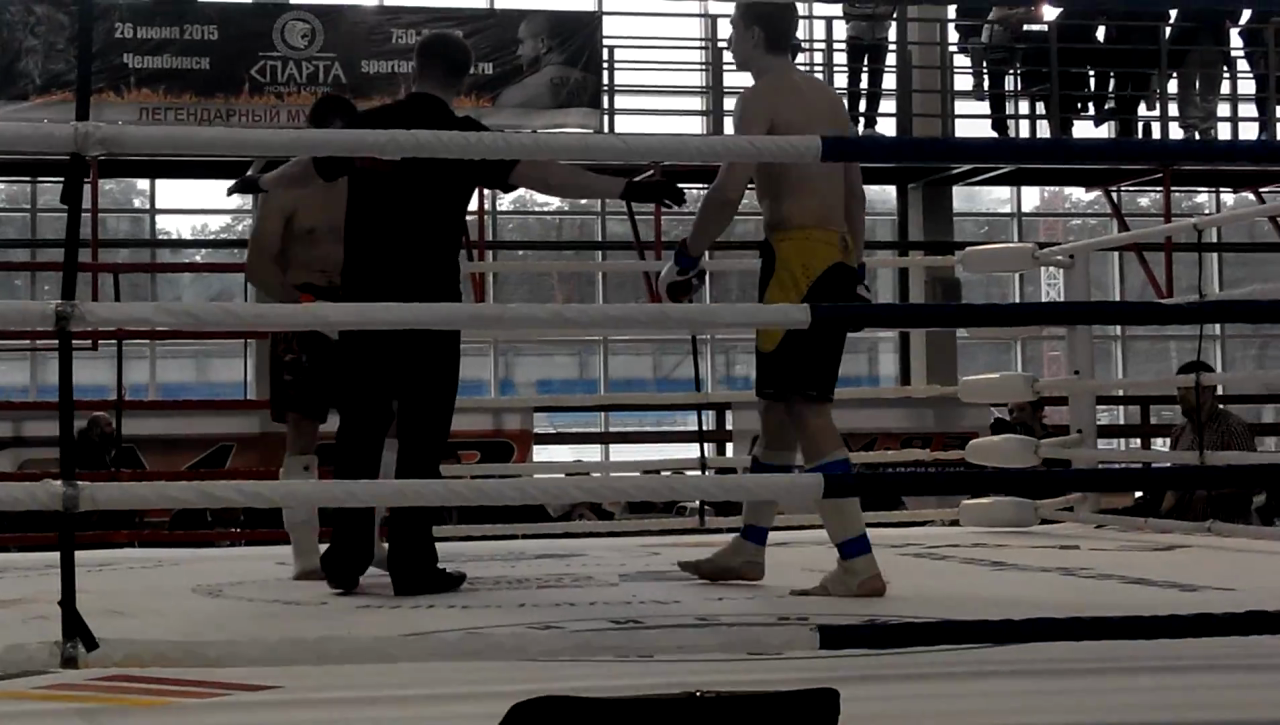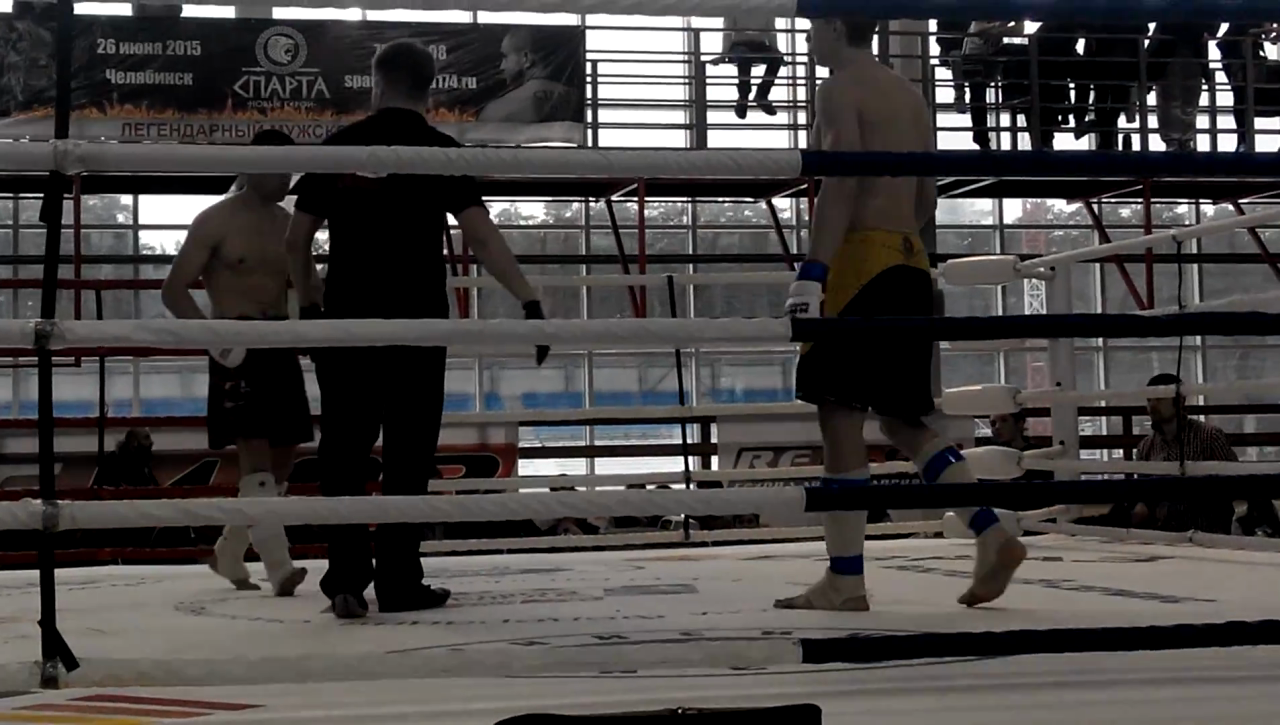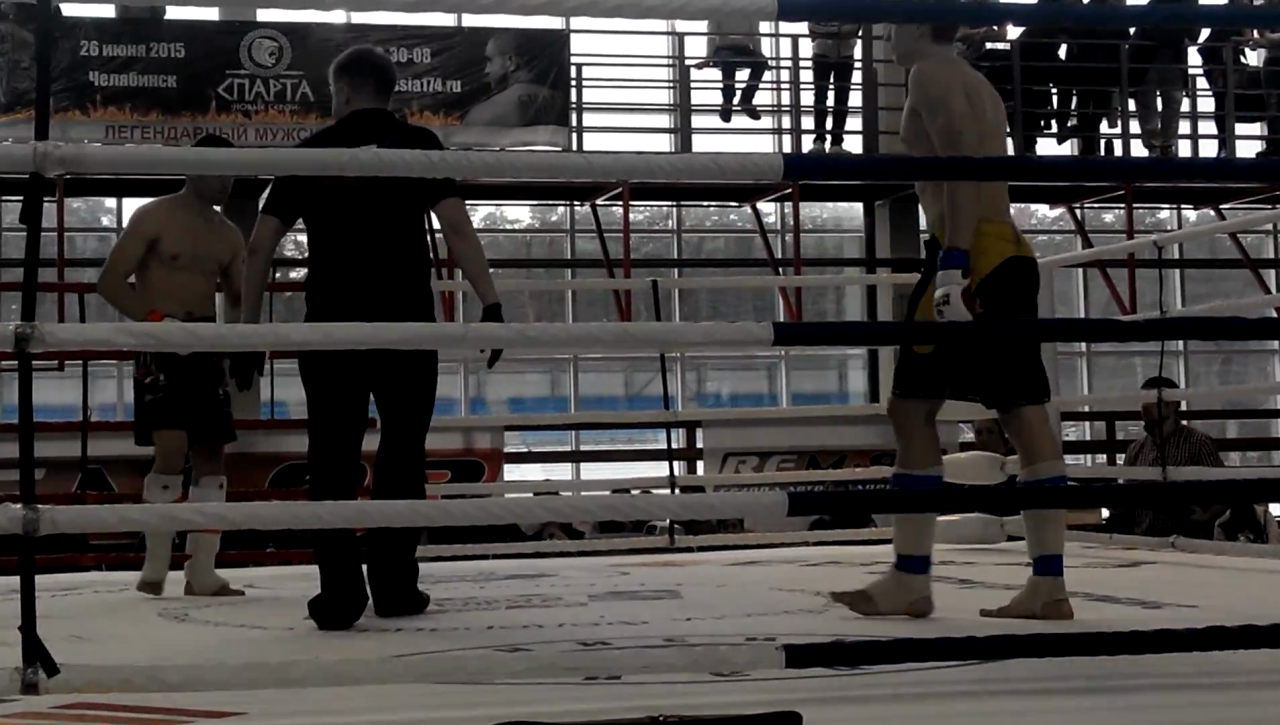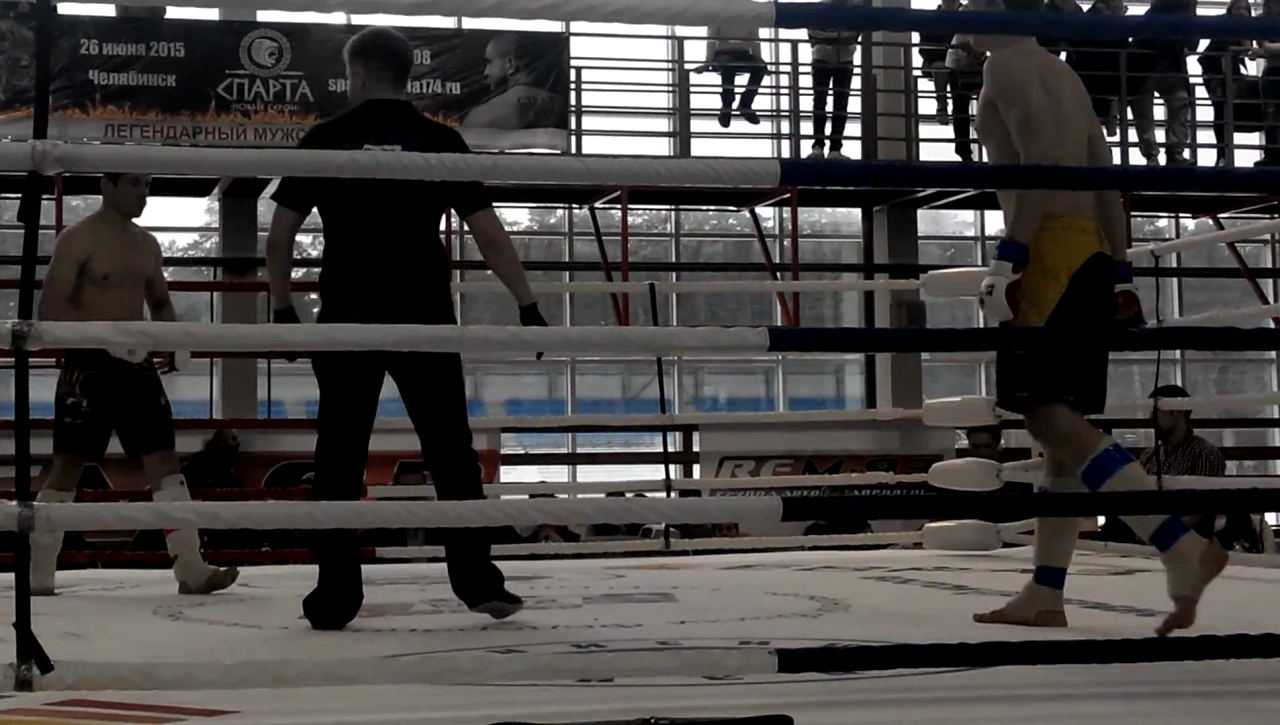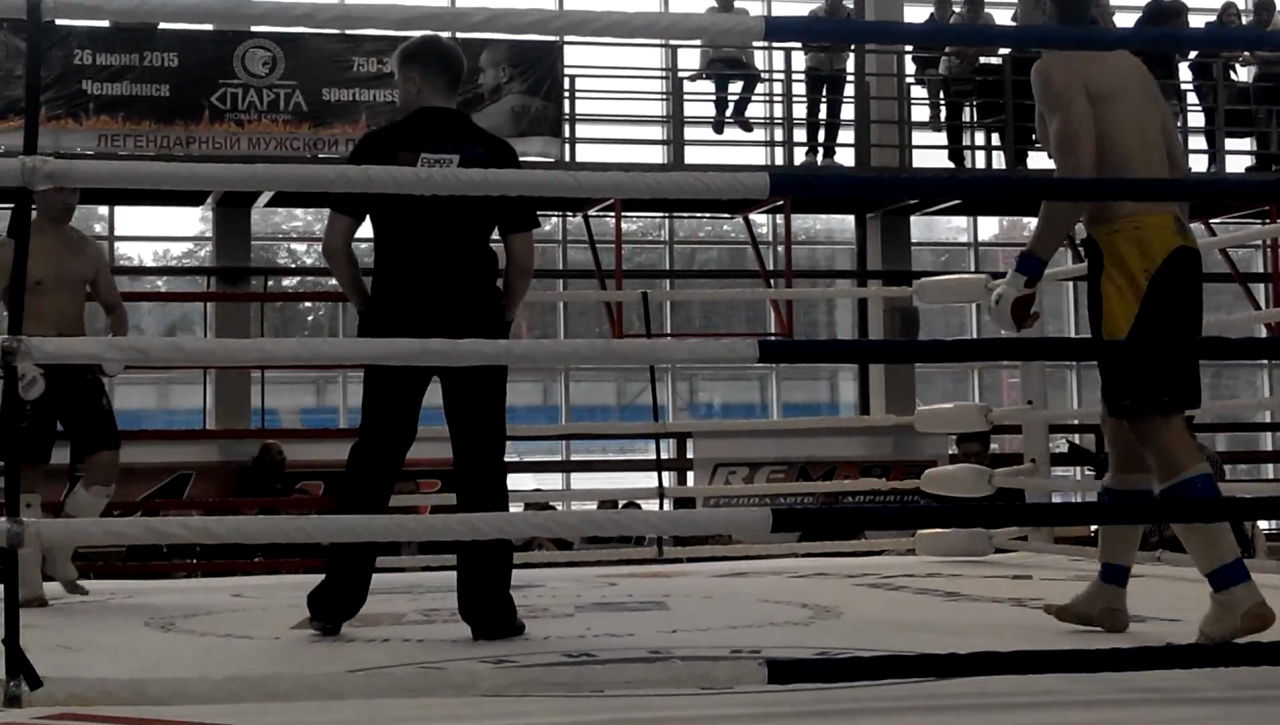
dt=0.3s
person 1, frame 1
left shoulder: (760, 96)
right shoulder: (827, 95)
left elbow: (731, 188)
left wrist: (683, 261)
right wrist: (849, 278)
left hip: (799, 255)
right hip: (841, 256)
left knee: (797, 408)
right knee: (782, 405)
left ankle: (857, 563)
right ankle: (747, 550)
person 1, frame 2
left shoulder: (839, 88)
right shoulder: (908, 93)
left elbow: (839, 186)
left wrist: (811, 276)
left hip: (860, 261)
right hip: (907, 260)
left knee: (839, 413)
right knee: (900, 417)
left ankle: (844, 579)
right ankle: (994, 536)
person 1, frame 3
left shoulder: (933, 75)
right shoulder: (982, 86)
left elbow: (967, 166)
left wrist: (951, 266)
left hip: (976, 257)
right hip: (1009, 256)
left knee: (911, 407)
right knee: (1021, 416)
left ankle: (909, 581)
right ankle: (1048, 585)
person 1, frame 4
left shoulder: (1008, 66)
right shoulder: (1063, 77)
left elbow: (1040, 162)
right elbow: (1107, 183)
left wrist: (1005, 260)
right wrist: (1119, 276)
left hip: (1053, 256)
right hip: (1088, 254)
left knee: (1048, 417)
right knee: (1063, 418)
left ankle: (1182, 548)
right ankle: (1043, 593)
person 1, frame 5
left shoulder: (1055, 67)
right shoulder: (1132, 66)
left elbow: (1075, 174)
right elbow: (1176, 171)
left wrist: (1025, 273)
left hip: (1131, 251)
right hip: (1174, 247)
left knee: (1147, 424)
right knee: (1126, 424)
right ankle: (1107, 594)
person 2, frame 1
left shoulder: (365, 125)
right shoulder: (460, 134)
left elbow: (305, 170)
right elbow: (534, 172)
left wrist: (260, 183)
right wrist: (625, 189)
left hip: (363, 302)
right hip: (429, 305)
left knee: (360, 430)
right knee: (421, 438)
left ankle: (346, 555)
right ankle: (412, 565)
person 2, frame 2
left shoulder: (338, 145)
right shoulder: (438, 150)
left elbow: (296, 238)
right elbow: (479, 231)
left wrist: (311, 303)
right wrist: (530, 301)
left hip: (346, 320)
right hip: (416, 322)
left knee: (345, 451)
right knee: (407, 454)
left ankle: (350, 570)
right ankle: (398, 580)
person 2, frame 3
left shoulder: (310, 151)
right shoulder: (416, 142)
left elbow: (260, 247)
right elbow: (457, 226)
left wrist: (248, 329)
right wrist: (490, 304)
left hip: (331, 322)
right hip: (406, 320)
left knee: (334, 460)
right knee: (402, 455)
left ankle: (339, 595)
right ankle: (394, 586)
person 2, frame 4
left shoulder: (322, 140)
right shoulder: (439, 141)
left elbow: (279, 236)
right elbow: (488, 233)
left wrist: (283, 309)
right wrist: (528, 305)
left hip: (345, 321)
right hip: (423, 319)
left knee: (339, 459)
right knee: (451, 452)
left ankle: (335, 595)
right ankle: (478, 580)
person 2, frame 5
left shoulder: (378, 147)
right shoulder: (495, 153)
left elbow: (334, 245)
right elbow: (522, 259)
left wrist: (366, 306)
right wrist: (502, 318)
left hip: (398, 327)
right hip: (474, 328)
left knee: (373, 465)
right knee: (481, 472)
left ankle: (338, 596)
right ankle: (488, 608)
person 3, frame 1
left shoulder: (355, 191)
right shoulder: (284, 190)
right elbow: (259, 265)
right wrist: (306, 303)
right knee: (302, 433)
right ankle: (305, 556)
person 3, frame 2
left shoulder: (289, 227)
right shoulder: (215, 221)
right elbow: (174, 289)
left hip: (280, 345)
right hip: (232, 348)
left knee: (280, 459)
right knee: (255, 456)
left ankle: (228, 554)
right ankle: (279, 567)
person 3, frame 3
left shoulder: (229, 235)
right shoulder: (152, 217)
left elbow: (238, 297)
right elbow: (109, 281)
right wrist: (155, 319)
left hip: (205, 347)
right hip: (161, 347)
left knee: (211, 456)
right knee: (172, 451)
left ankle: (203, 573)
right ankle: (155, 565)
person 3, frame 4
left shoulder: (147, 245)
right shoulder: (78, 238)
left elbow: (161, 304)
right elbow: (50, 307)
left hip: (136, 363)
right hip: (89, 362)
left knee: (164, 464)
right knee: (68, 467)
left ankle: (191, 569)
right ankle: (39, 574)
person 3, frame 5
left shoulder: (91, 249)
left elbow: (115, 308)
left wrist: (117, 344)
left hip: (78, 366)
left knee: (104, 466)
left ankle: (58, 553)
